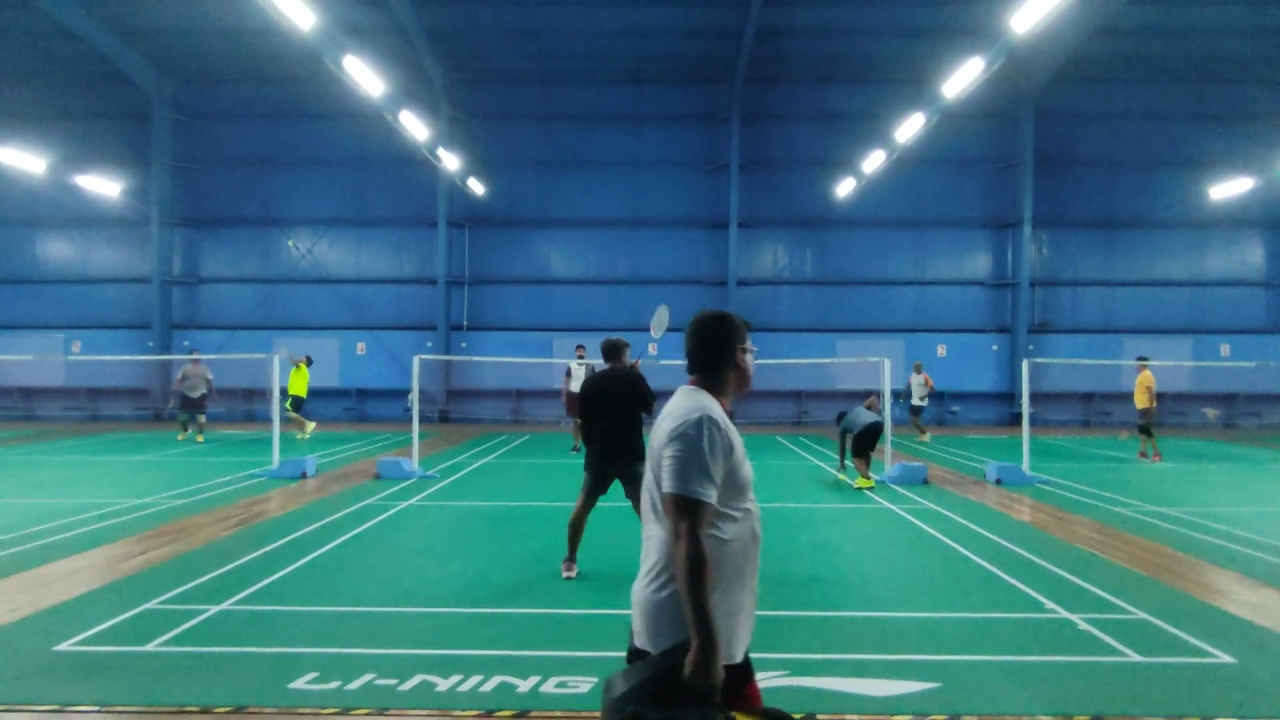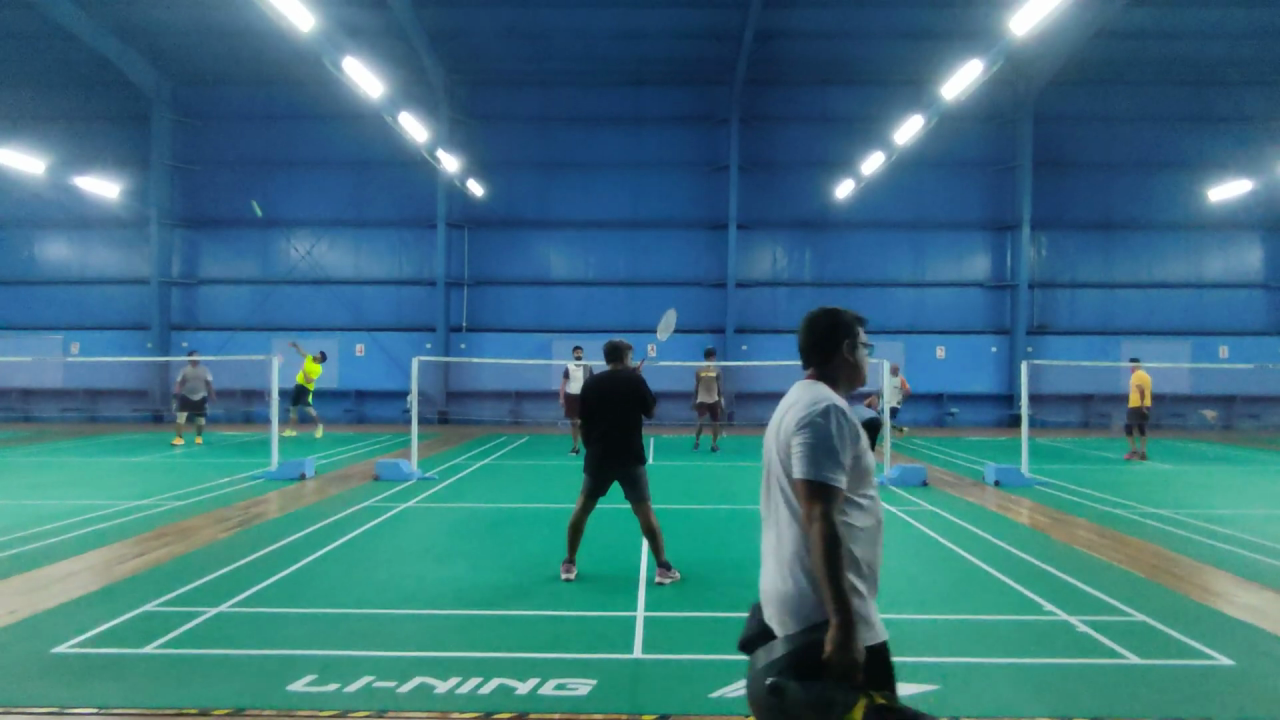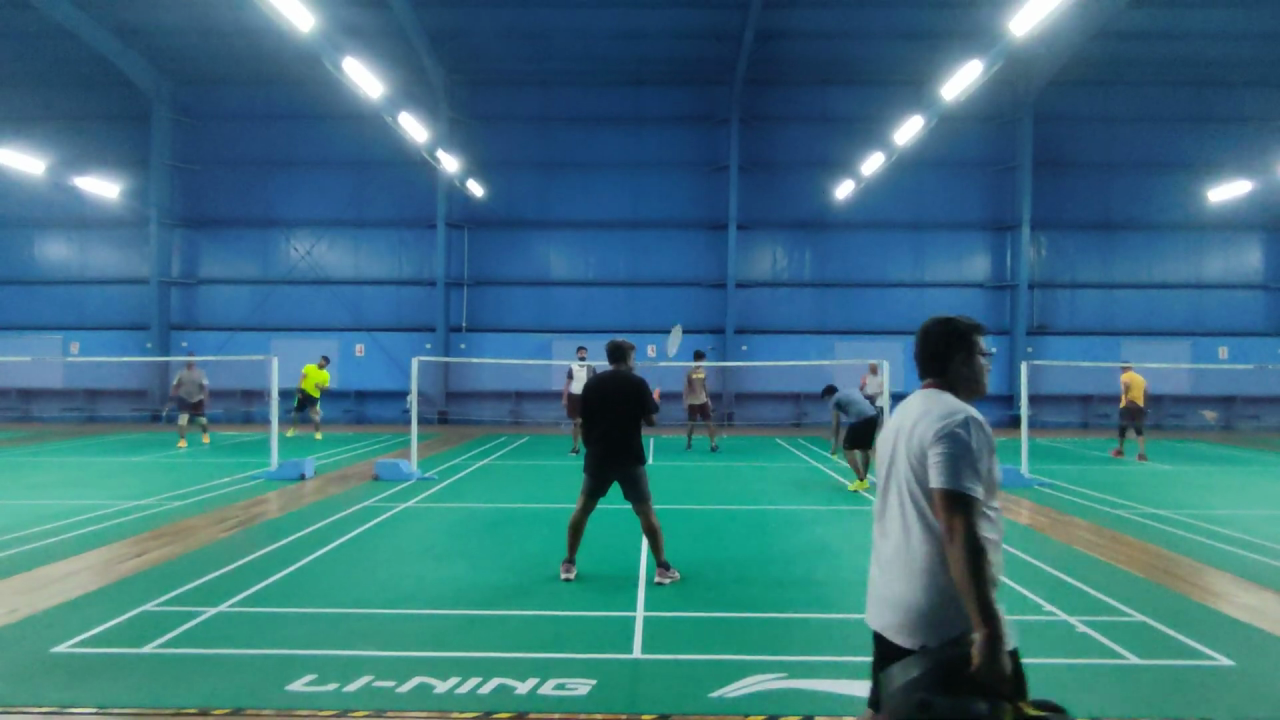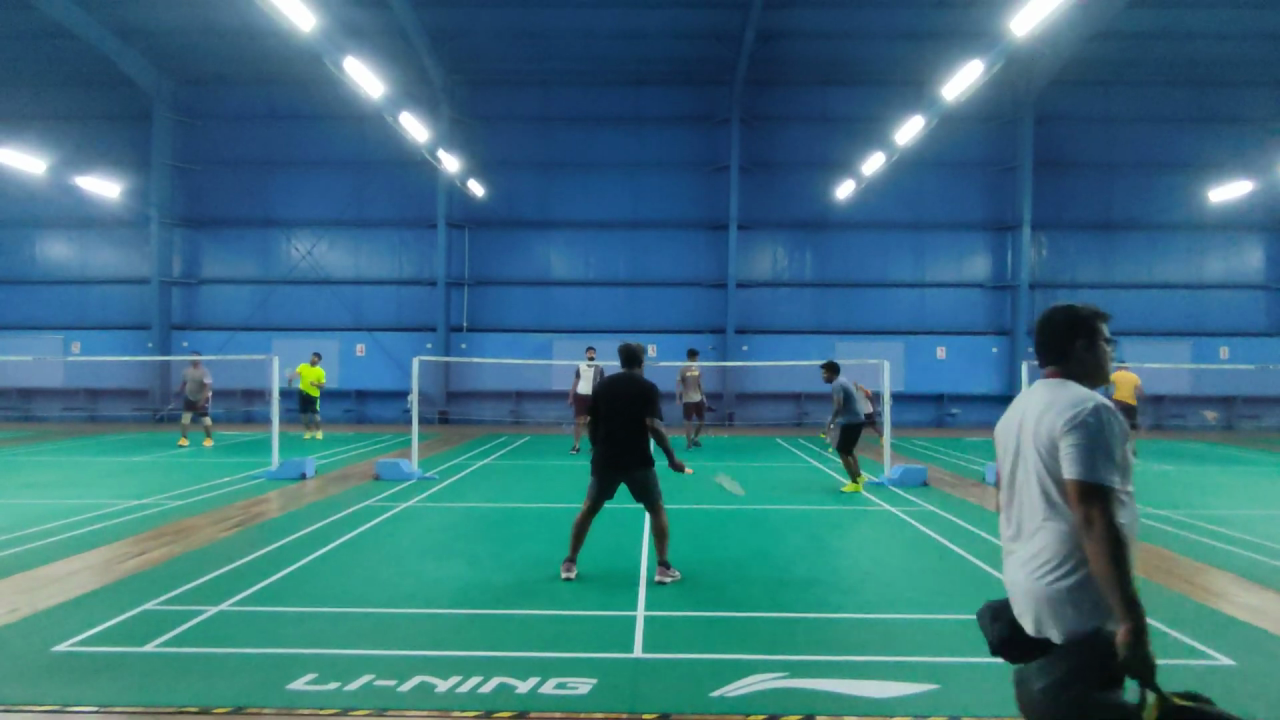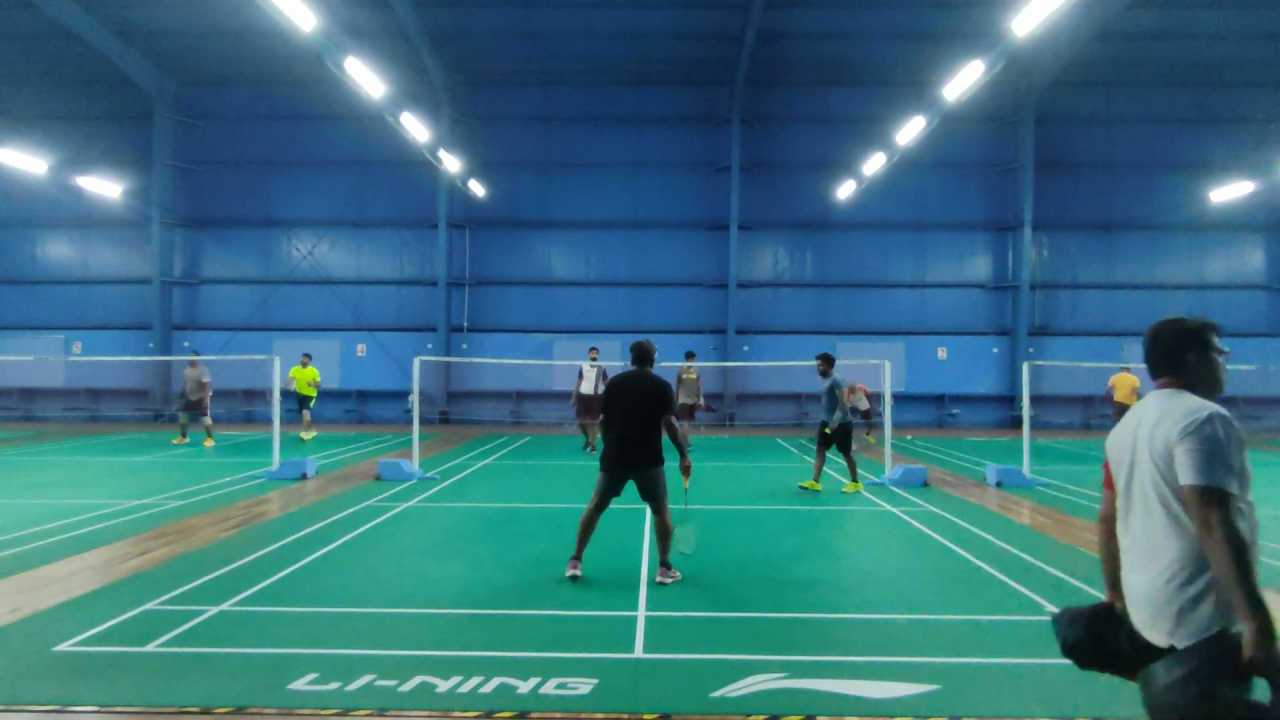
dt=0.3s
person 1, frame 1
left shoulder: (699, 413)
right shoulder: (702, 423)
right elbow: (688, 540)
right wrist: (704, 646)
left hip: (716, 622)
right hip: (688, 628)
left knee: (743, 712)
person 1, frame 2
left shoulder: (797, 403)
right shoulder: (828, 411)
right elbow: (821, 522)
right wrist: (843, 622)
left hip: (792, 600)
right hip: (823, 608)
person 1, frame 3
left shoulder: (904, 415)
right shoulder: (959, 422)
right elbow: (959, 534)
right wrist: (989, 633)
left hip: (893, 605)
right hip: (949, 617)
person 1, frame 4
left shoulder: (1018, 408)
right shoulder: (1089, 411)
right elbow: (1096, 524)
right wrist: (1132, 622)
left hip: (1031, 593)
right hip: (1076, 605)
person 1, frame 5
left shoulder: (1128, 424)
right shoulder: (1203, 420)
left elbow: (1108, 519)
right elbow: (1216, 528)
left wrist: (1115, 595)
left hip: (1149, 601)
right hip: (1200, 612)
person 2, frame 1
left shoulder: (589, 382)
right shoulder: (634, 378)
left elbow: (583, 422)
right elbow: (649, 408)
left hip: (598, 455)
right hip: (630, 455)
left knee: (582, 507)
left ankle: (570, 562)
person 2, frame 2
left shoulder: (590, 384)
right shoulder: (635, 381)
left elbow: (583, 422)
right elbow: (650, 413)
left hip: (598, 457)
right hip: (630, 458)
left knee: (582, 508)
right knee: (644, 511)
left ankle: (569, 564)
right ankle: (663, 568)
person 2, frame 3
left shoulder: (592, 384)
right shoulder: (637, 383)
left elbow: (584, 422)
right elbow: (650, 421)
right wrist: (654, 403)
left hip: (598, 458)
right hip: (630, 458)
left knee: (582, 508)
right knee: (646, 511)
left ankle: (569, 564)
right ankle: (663, 568)
person 2, frame 4
left shoulder: (602, 385)
right shoulder: (647, 388)
left elbow: (592, 423)
right elbow: (653, 425)
right wrist: (671, 457)
left hip: (604, 461)
right hip: (637, 462)
left knee: (588, 510)
right knee: (657, 511)
left ankle: (569, 563)
right ankle: (663, 567)
person 2, frame 5
left shoulder: (614, 382)
right shoulder: (662, 386)
left elbow: (604, 421)
right elbow: (669, 423)
right wrist: (683, 456)
left hip: (614, 457)
right hip: (648, 459)
left knee: (595, 507)
right knee: (661, 511)
left ankle: (575, 561)
right ankle: (664, 568)
